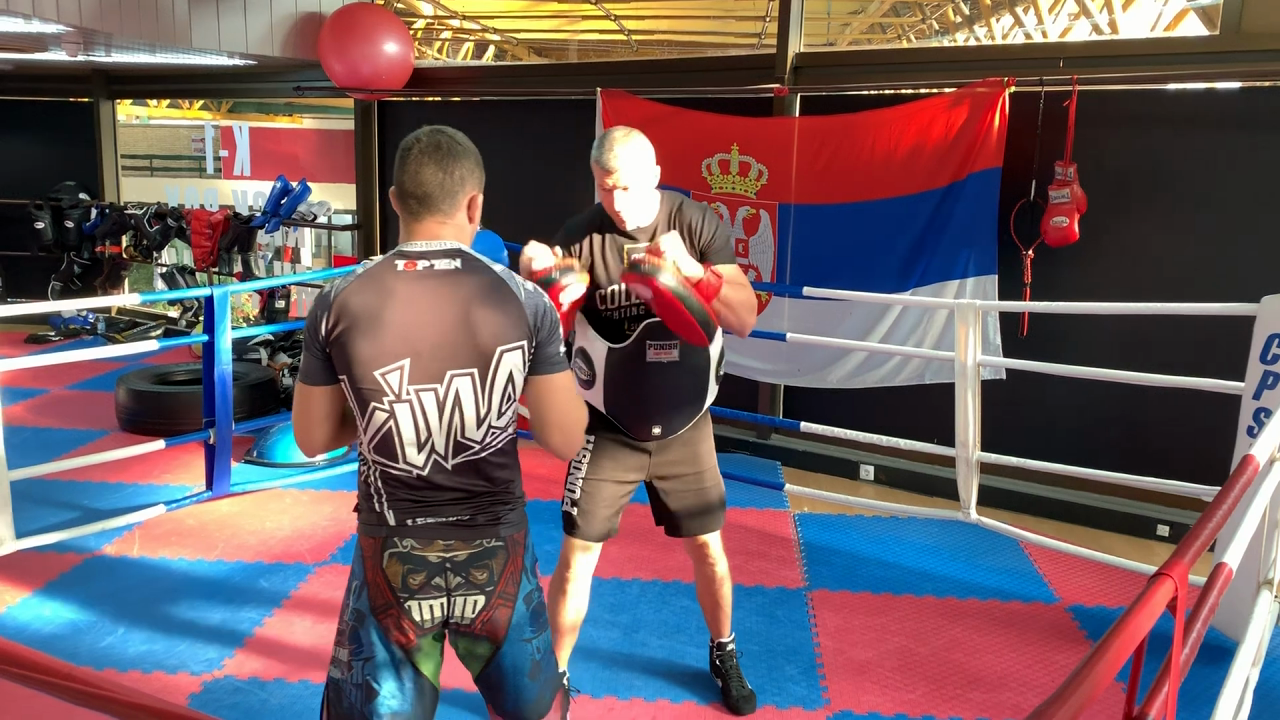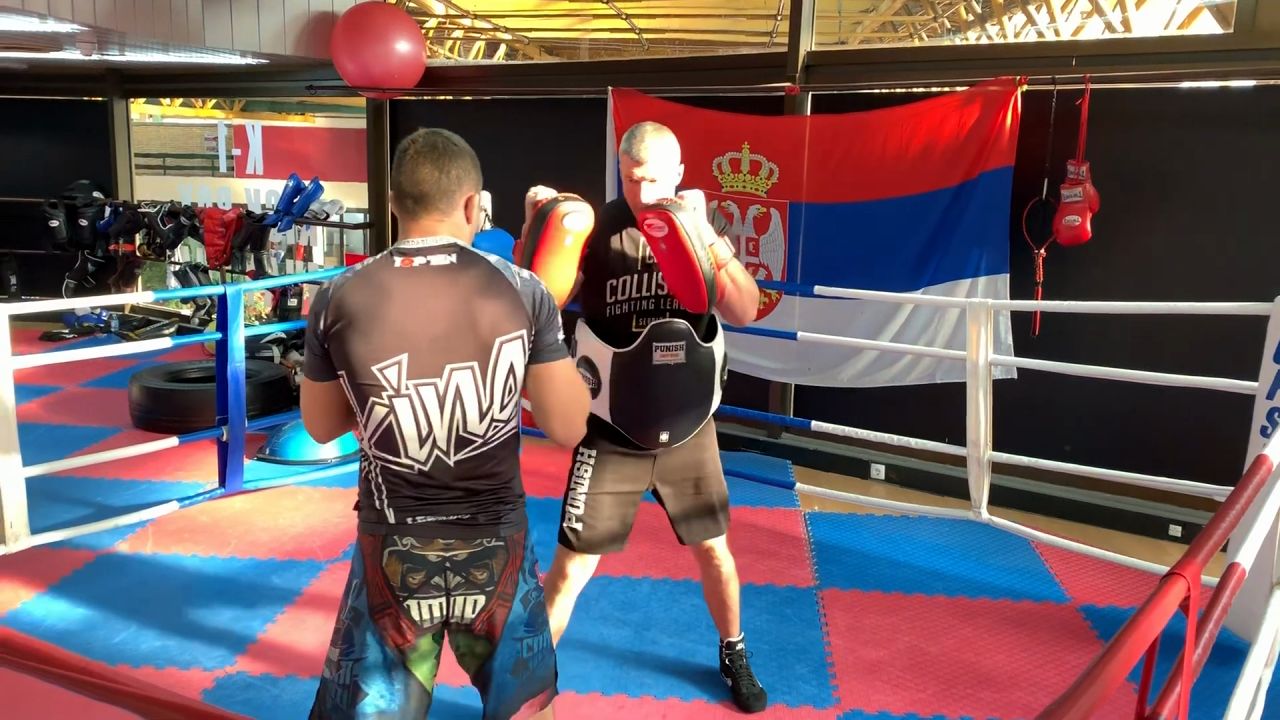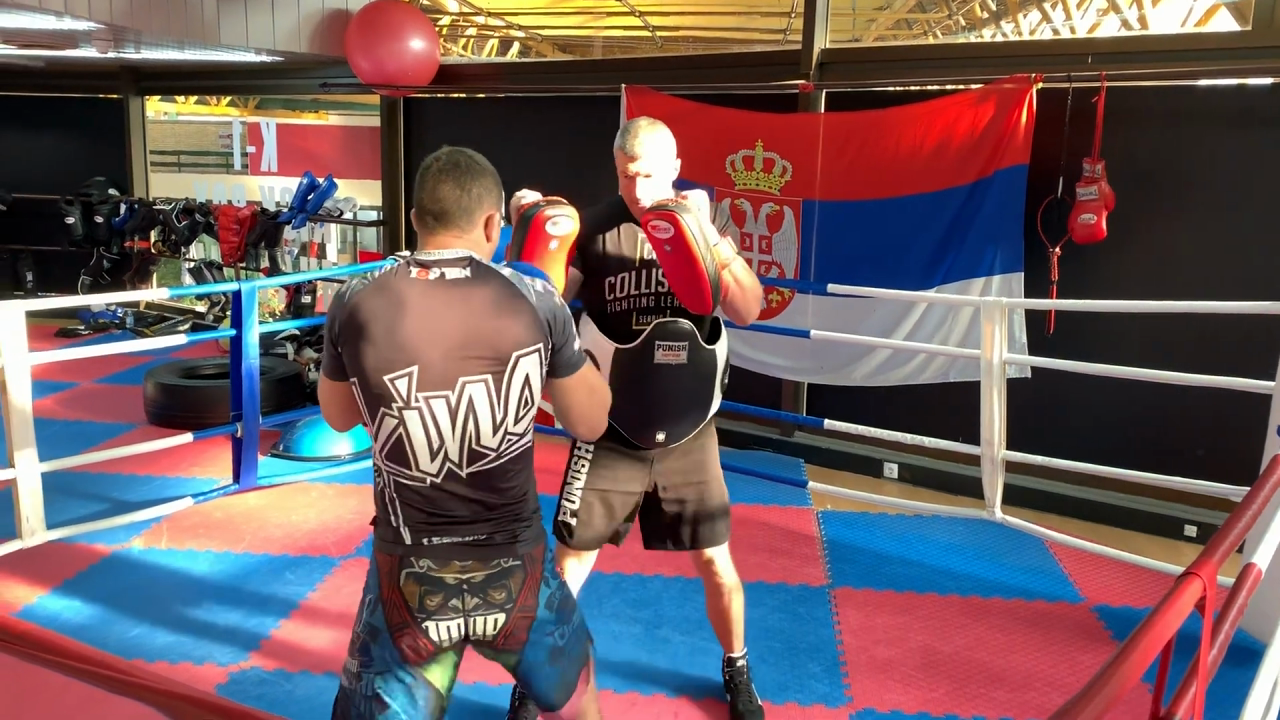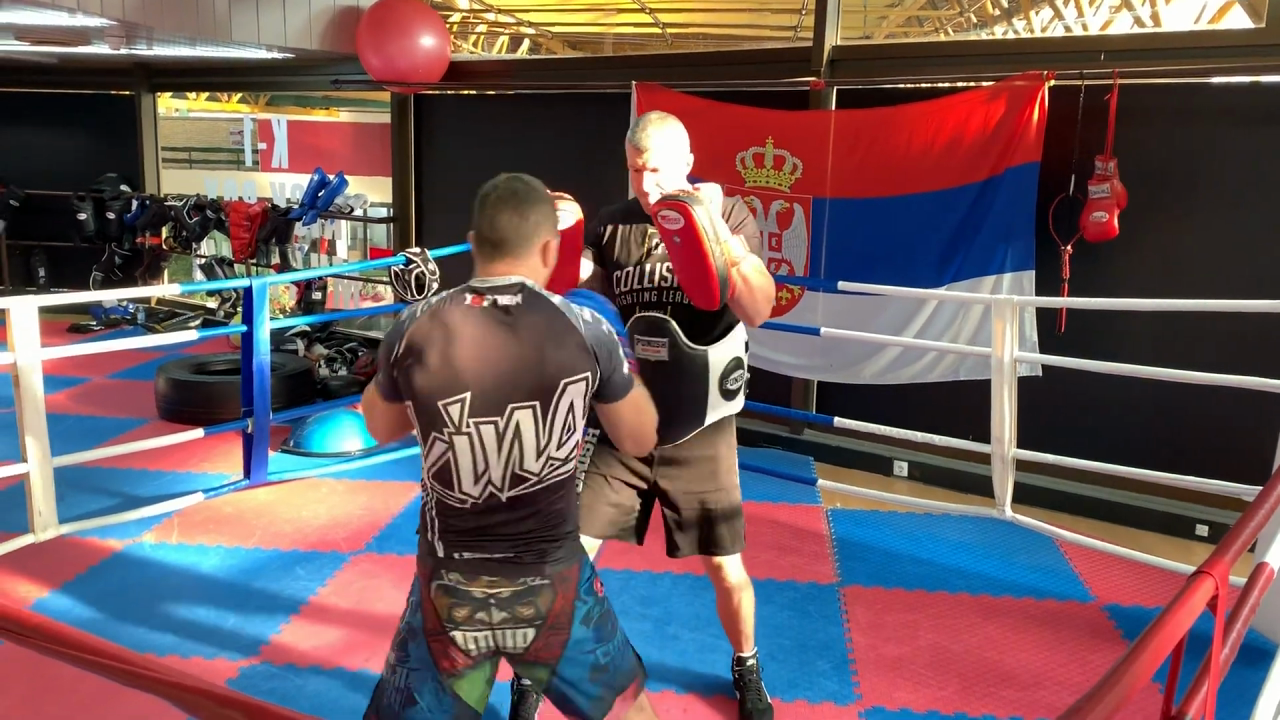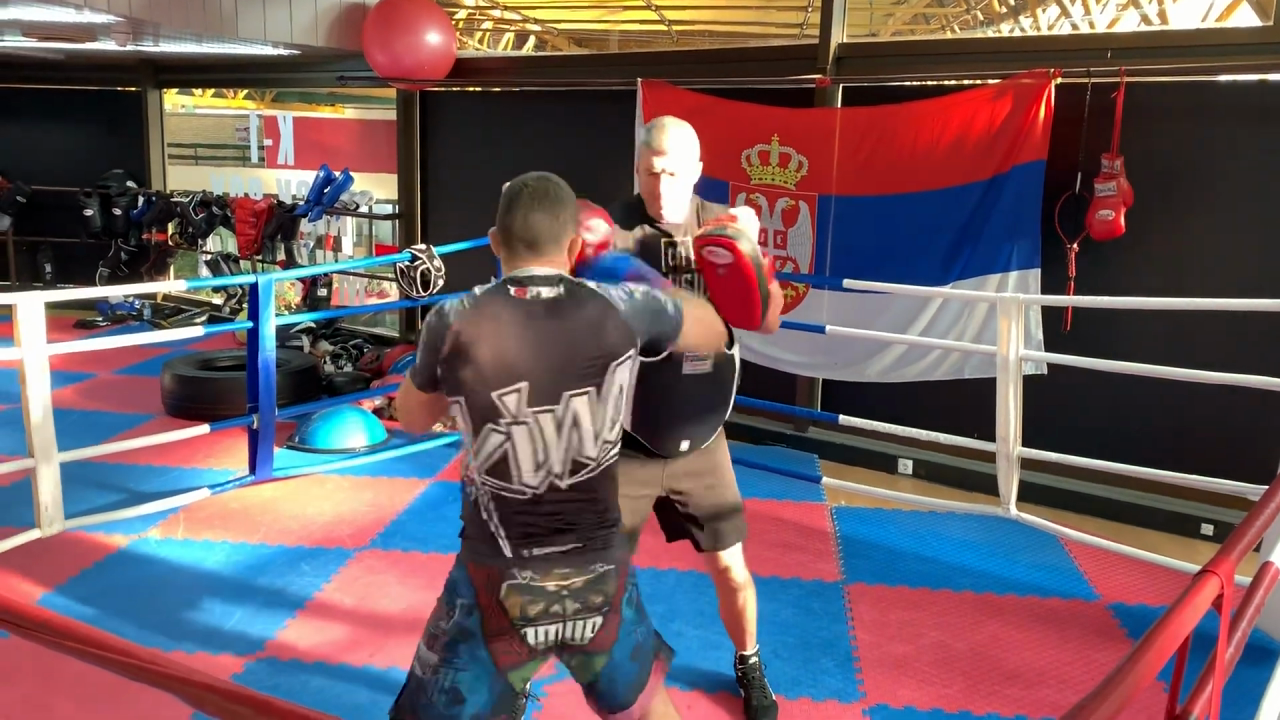
dt=0.3s
person 1, frame 1
left shoulder: (698, 223)
right shoulder: (579, 238)
left elbow: (745, 316)
left wrist: (692, 273)
right wrist: (531, 278)
left hip: (683, 420)
right hip: (607, 423)
left knee: (707, 546)
right knee: (576, 557)
left ankle: (724, 656)
person 1, frame 2
left shoulder: (706, 224)
right shoulder: (593, 230)
left elbow: (745, 312)
left wrist: (706, 238)
right wrist: (537, 232)
left hip: (688, 427)
right hip: (610, 433)
left knee: (713, 550)
right knee: (572, 566)
left ankle: (733, 653)
person 1, frame 3
left shoulder: (706, 222)
right shoulder: (591, 229)
left elbow: (747, 310)
left wrist: (708, 239)
left hip: (688, 430)
right hip: (609, 430)
left knee: (715, 562)
right knee: (570, 563)
left ankle: (736, 670)
person 1, frame 4
left shoulder: (726, 218)
right shoulder: (612, 224)
left elbow: (756, 305)
left wrist: (724, 238)
left hip: (699, 430)
left knee: (725, 564)
left ankle: (745, 669)
person 1, frame 5
left shoulder: (720, 223)
right shoulder: (615, 227)
left elbow: (766, 320)
left hip: (699, 437)
right hip: (623, 437)
left knee: (729, 567)
left ankle: (749, 666)
person 2, frame 1
left shoulder: (339, 304)
right shoulder: (523, 300)
left elbow: (313, 440)
right elbow: (565, 441)
left hip: (394, 558)
right hip: (494, 552)
person 2, frame 2
left shoulder: (338, 299)
right shoulder: (521, 291)
left elbow: (322, 425)
right elbow: (569, 427)
left hip: (393, 556)
right hip: (493, 549)
person 2, frame 3
left shoulder: (354, 306)
right shoulder: (536, 303)
left elbow: (340, 414)
right elbow: (591, 421)
left hip: (411, 571)
right hip: (512, 563)
person 2, frame 4
left shoulder: (416, 326)
right shoulder: (586, 332)
left elbow: (384, 425)
right elbow: (641, 439)
left hip: (448, 588)
right hip: (552, 581)
person 2, frame 5
left shoulder: (454, 321)
right shoulder: (622, 309)
left elbow: (411, 418)
right elbow: (711, 332)
left hip: (500, 582)
right hip: (596, 573)
